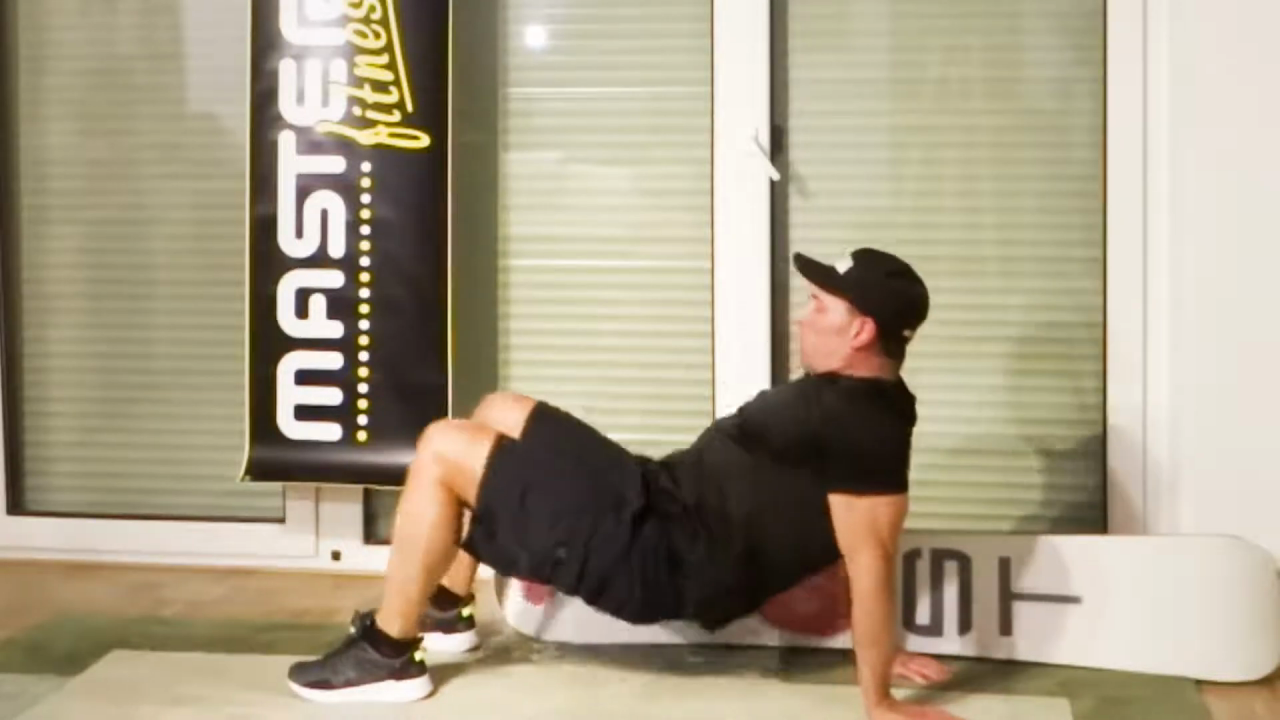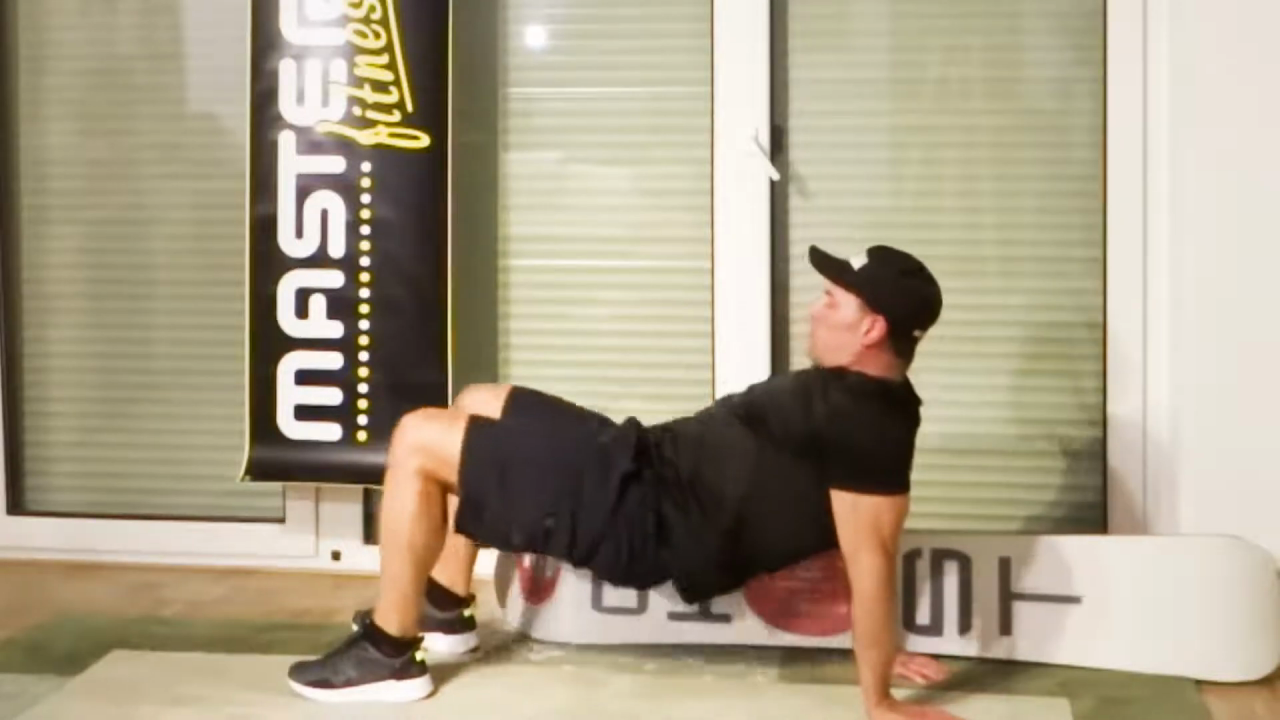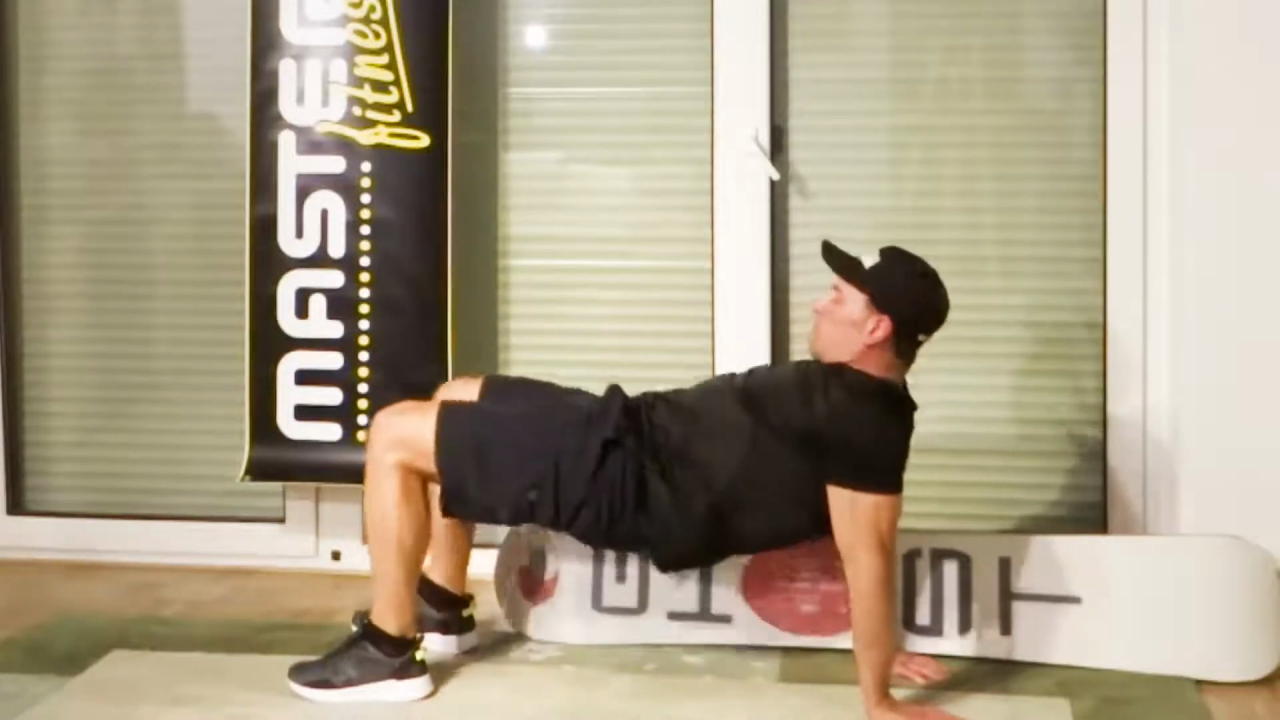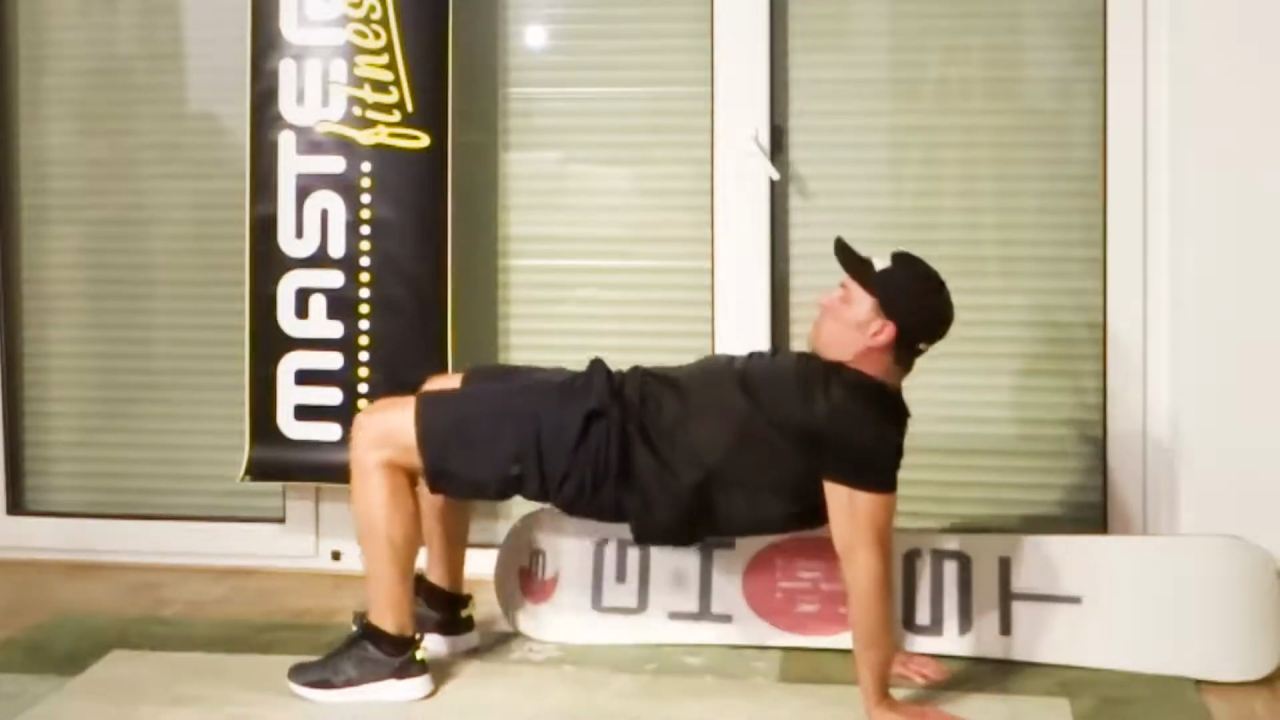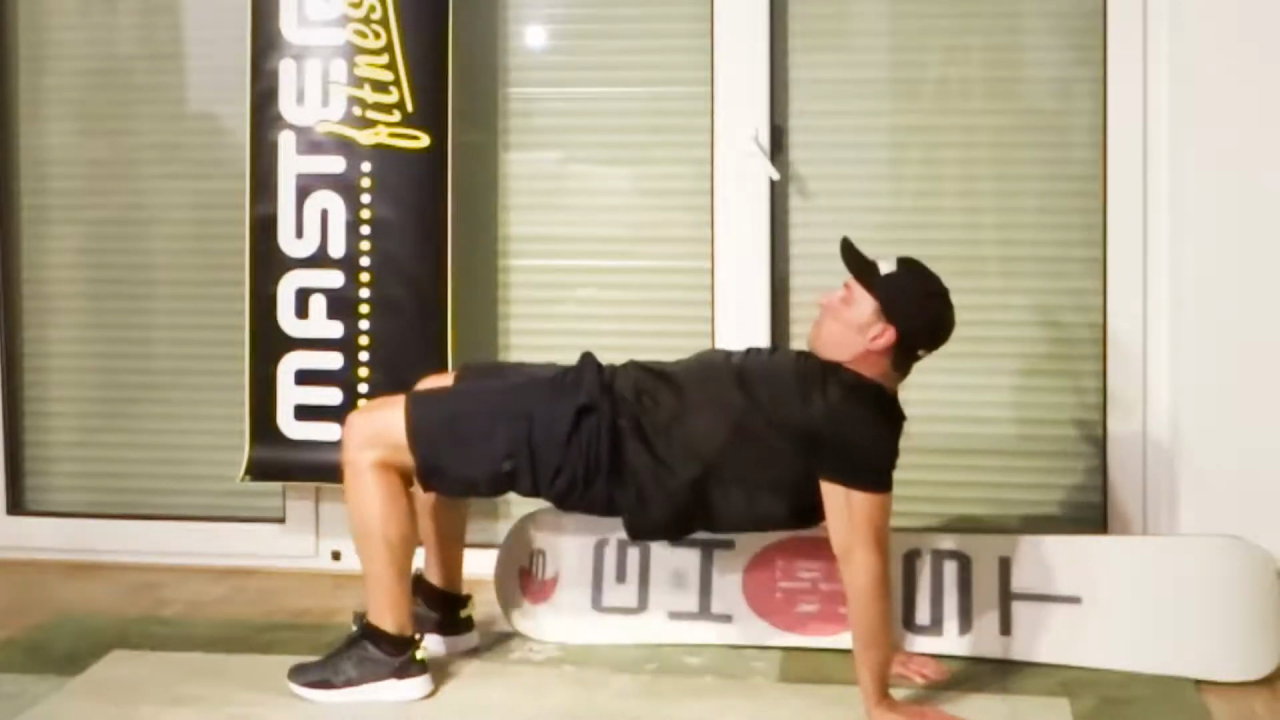
dt=0.2s
person 1, frame 1
left shoulder: (863, 423)
right shoulder: (850, 397)
left elbow: (870, 559)
left hip: (654, 550)
right hip: (655, 501)
left knee: (441, 447)
right knee: (499, 413)
left ankle: (388, 651)
right ankle: (443, 608)
person 1, frame 2
left shoulder: (866, 422)
right shoulder: (858, 397)
left elbow: (871, 558)
left hip: (640, 511)
right hip: (642, 470)
left knee: (417, 440)
right knee: (475, 405)
left ankle: (389, 651)
right ankle: (445, 608)
person 1, frame 3
left shoulder: (862, 421)
right shoulder: (855, 396)
left elbow: (868, 556)
left hip: (619, 472)
right hip: (624, 439)
left knee: (393, 437)
right knee: (454, 401)
left ankle: (389, 650)
right ankle: (443, 607)
person 1, frame 4
left shoulder: (857, 421)
right shoulder: (846, 394)
left elbow: (864, 555)
left hip: (602, 443)
left knee: (377, 434)
right knee: (438, 402)
left ankle: (388, 649)
right ankle: (441, 608)
person 1, frame 5
left shoulder: (853, 422)
right shoulder: (842, 395)
left elbow: (861, 555)
left hip: (594, 438)
left knee: (368, 437)
right knee: (431, 404)
left ankle: (389, 650)
right ankle: (440, 608)
